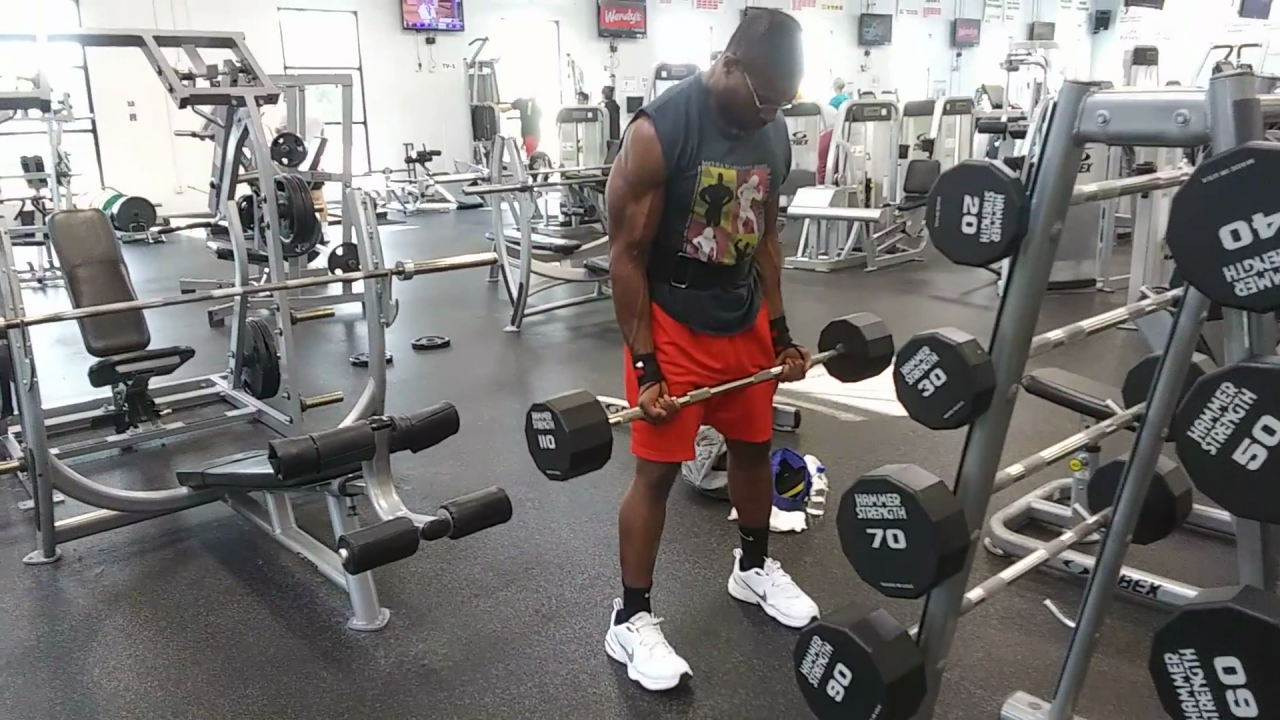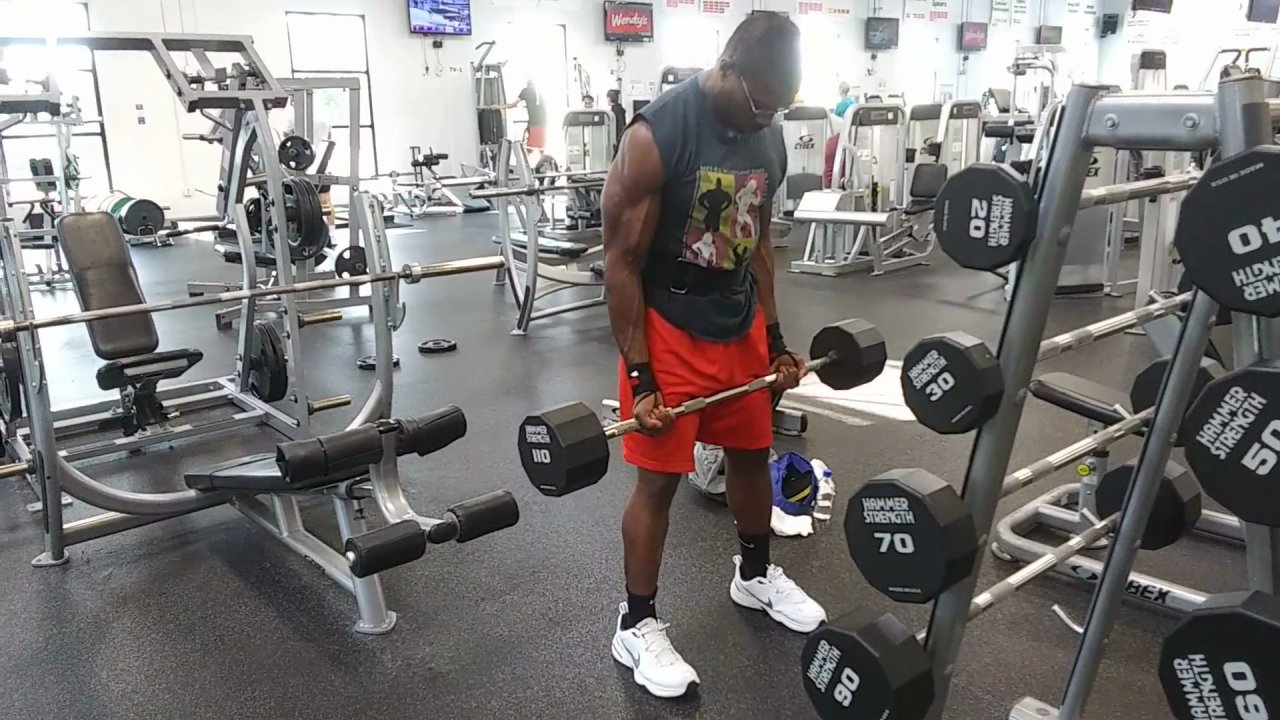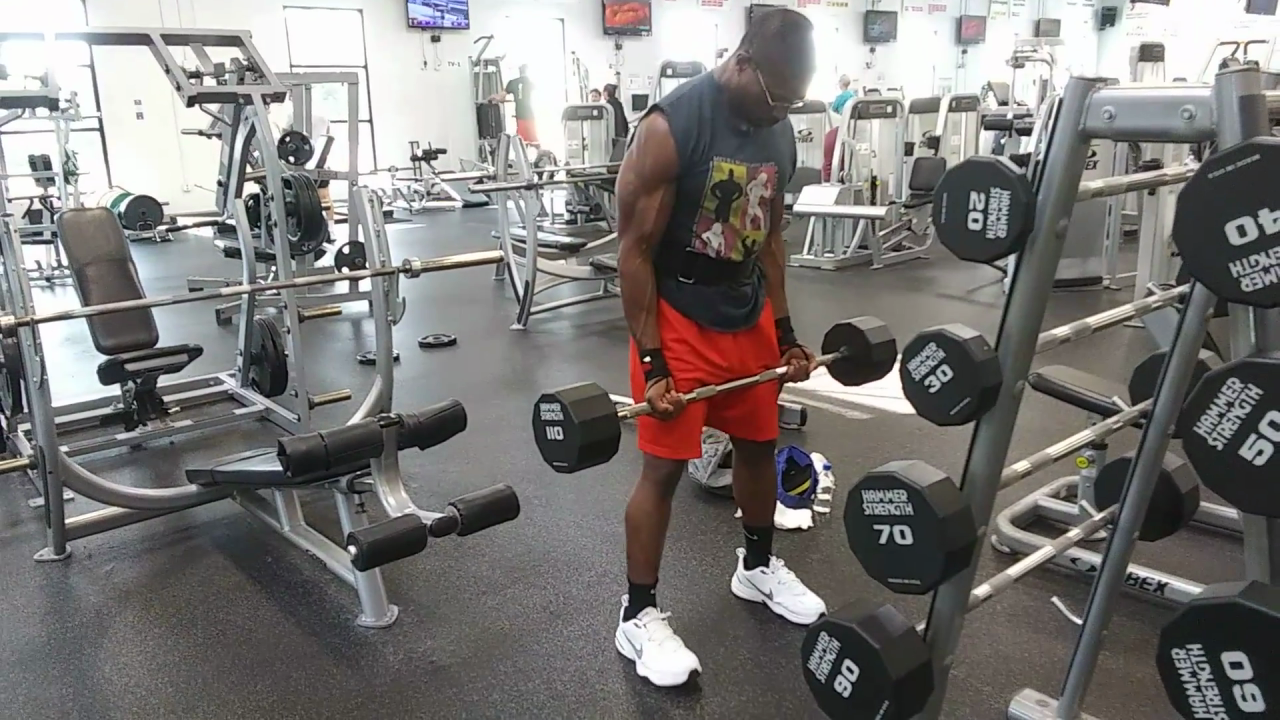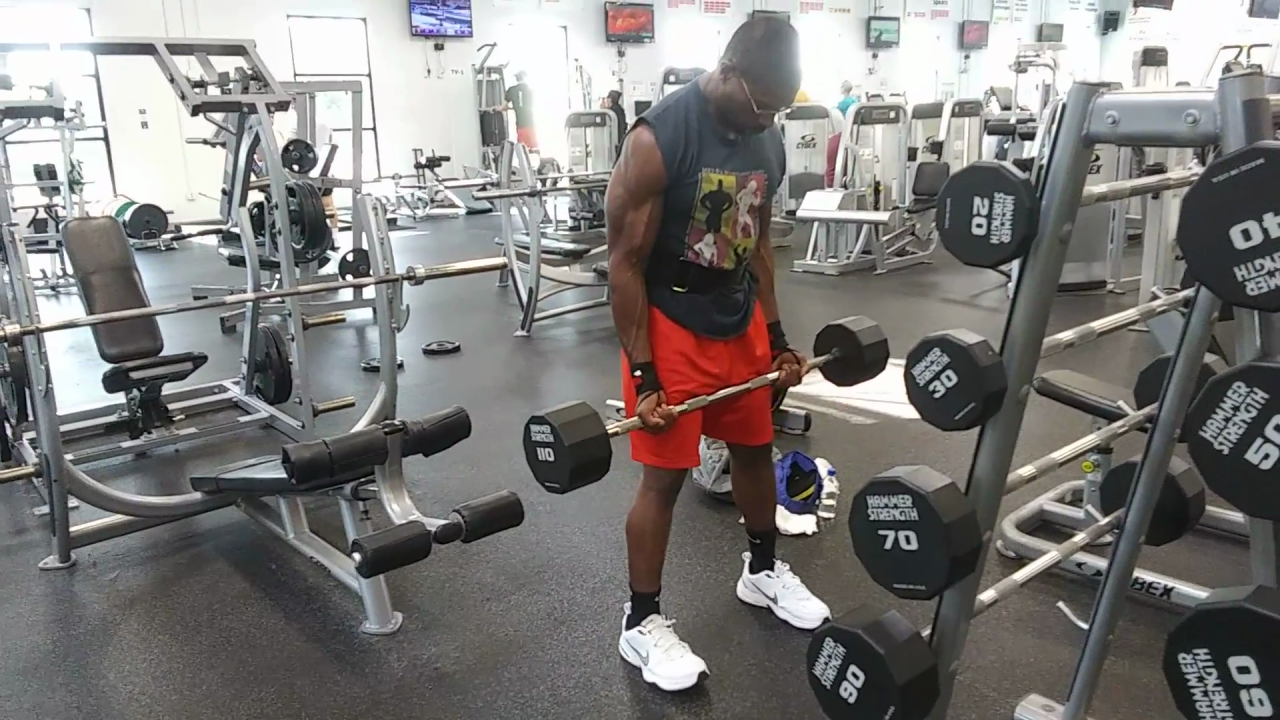
dt=0.5s
person 1, frame 1
left shoulder: (773, 135)
right shoulder: (658, 131)
right elbow: (627, 256)
left wrist: (780, 331)
right wrist: (645, 366)
left hip: (745, 320)
right hip: (672, 322)
left knee: (754, 446)
right knee: (657, 468)
left ankle: (753, 567)
right ankle: (630, 619)
person 1, frame 2
left shoulder: (768, 137)
right shoulder: (656, 135)
right elbow: (622, 264)
left wrist: (774, 338)
right wrist: (640, 377)
left hip: (741, 324)
right hip: (670, 330)
left knee: (753, 454)
right knee: (659, 478)
left ankle: (755, 574)
right ankle: (636, 625)
person 1, frame 3
left shoulder: (779, 134)
right shoulder: (670, 128)
right elbow: (635, 251)
left wrist: (785, 332)
right wrist: (653, 363)
left hip: (748, 316)
right hip: (678, 318)
left knee: (759, 446)
right knee: (664, 466)
left ankle: (757, 565)
right ankle: (638, 615)
person 1, frame 4
left shoulder: (768, 139)
right shoulder: (657, 139)
right elbow: (626, 265)
left wrist: (775, 337)
right wrist: (643, 377)
left hip: (740, 320)
right hip: (671, 326)
left knee: (756, 449)
right knee: (664, 475)
left ankle: (763, 570)
right ankle: (642, 623)
